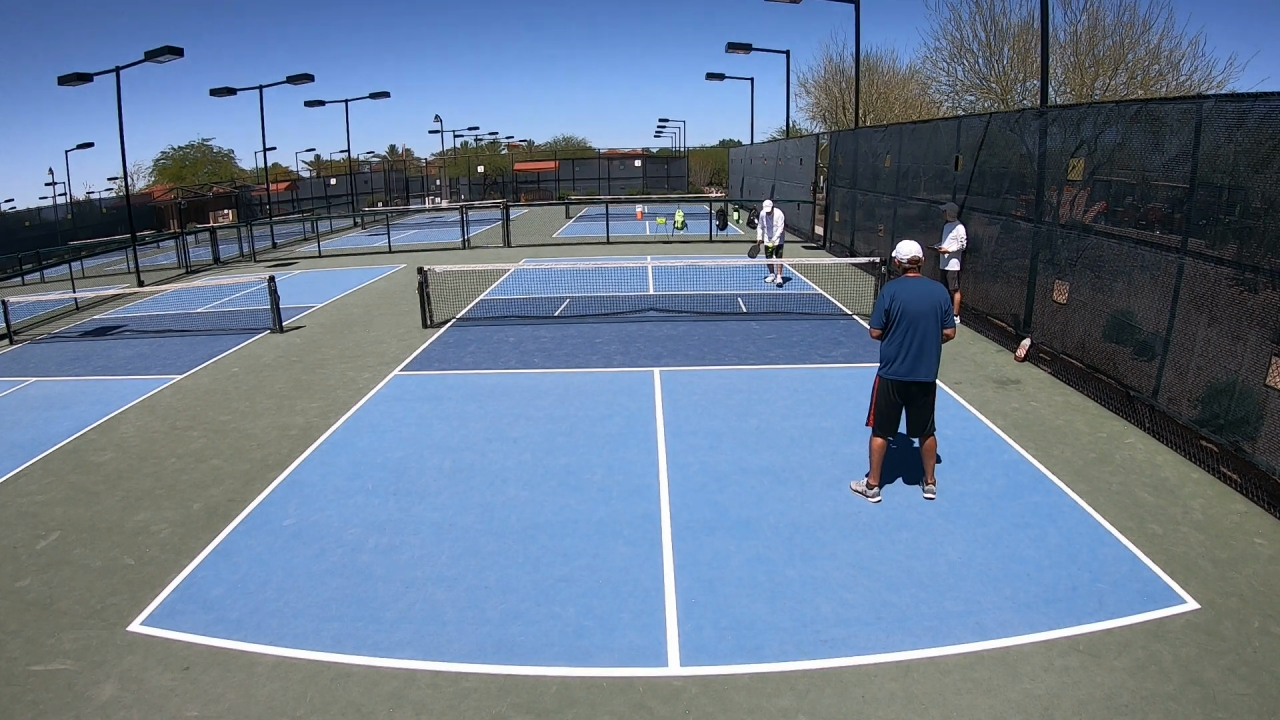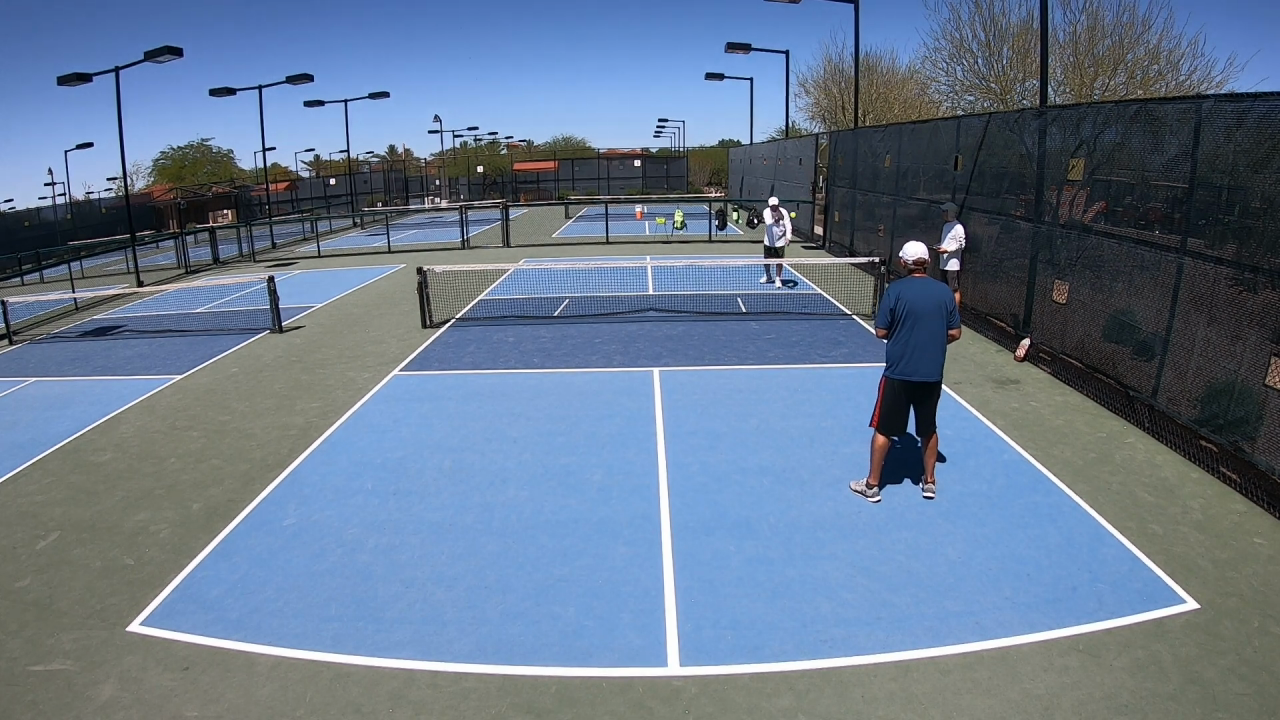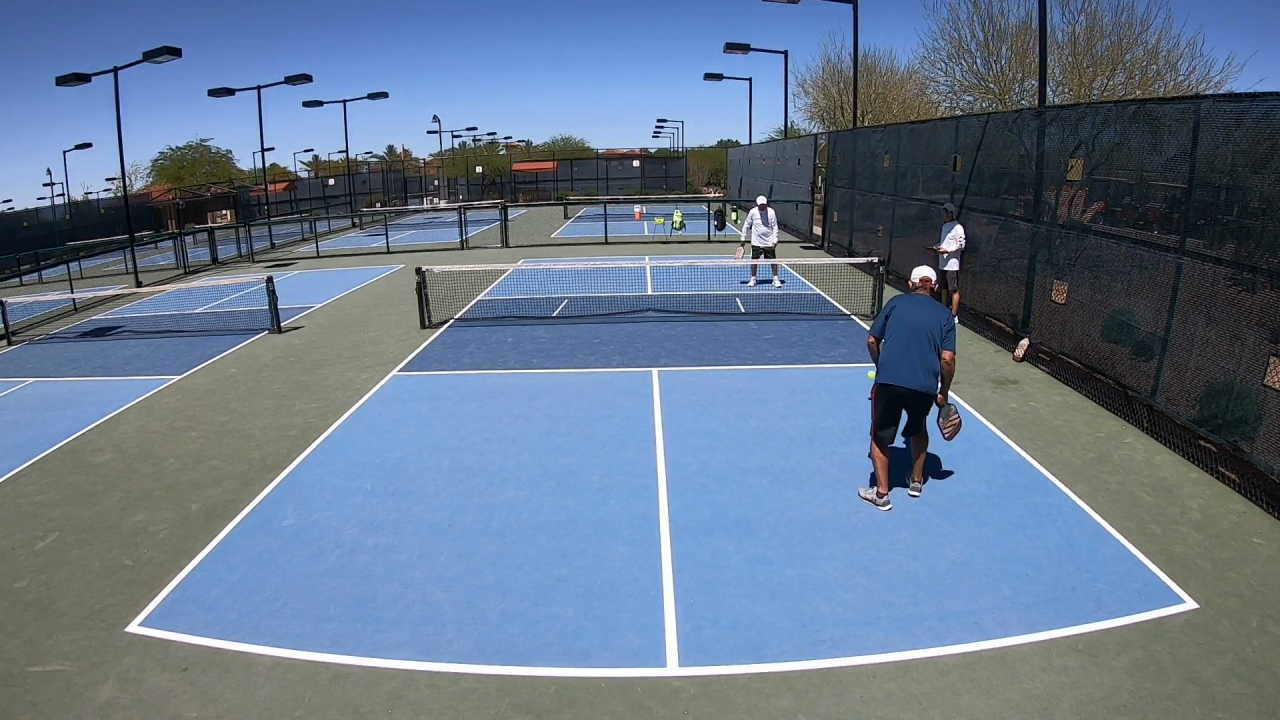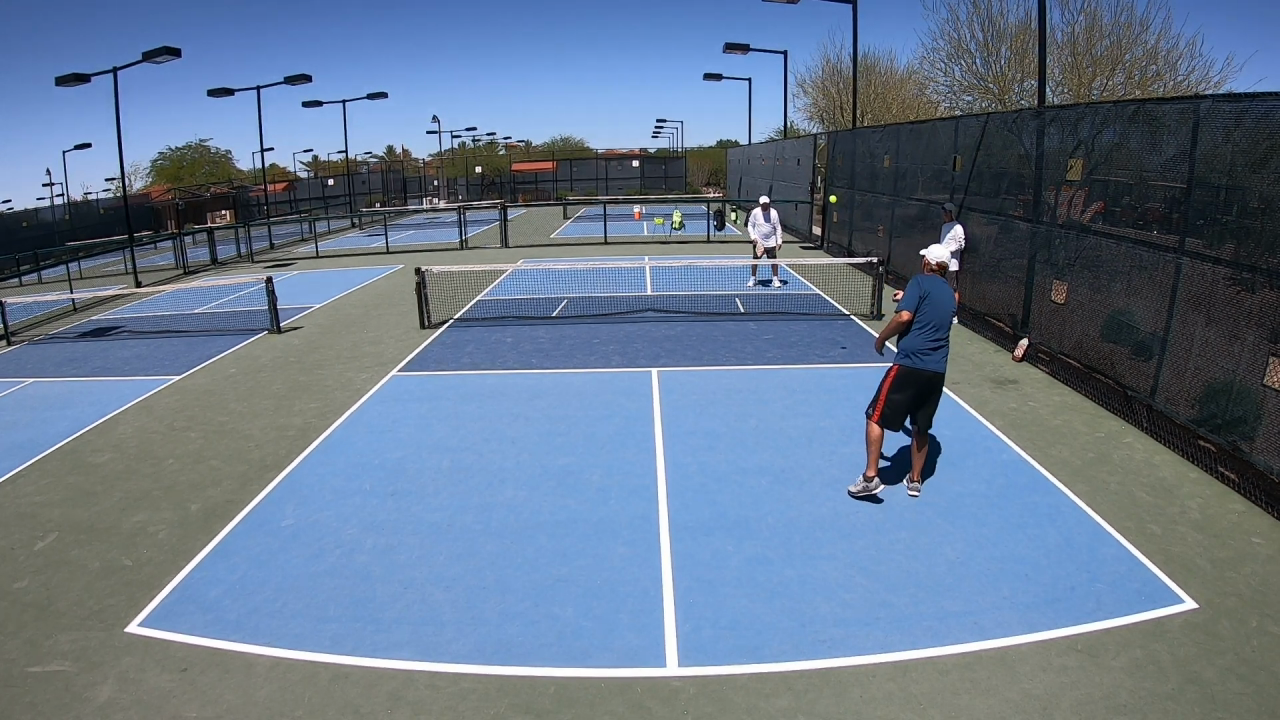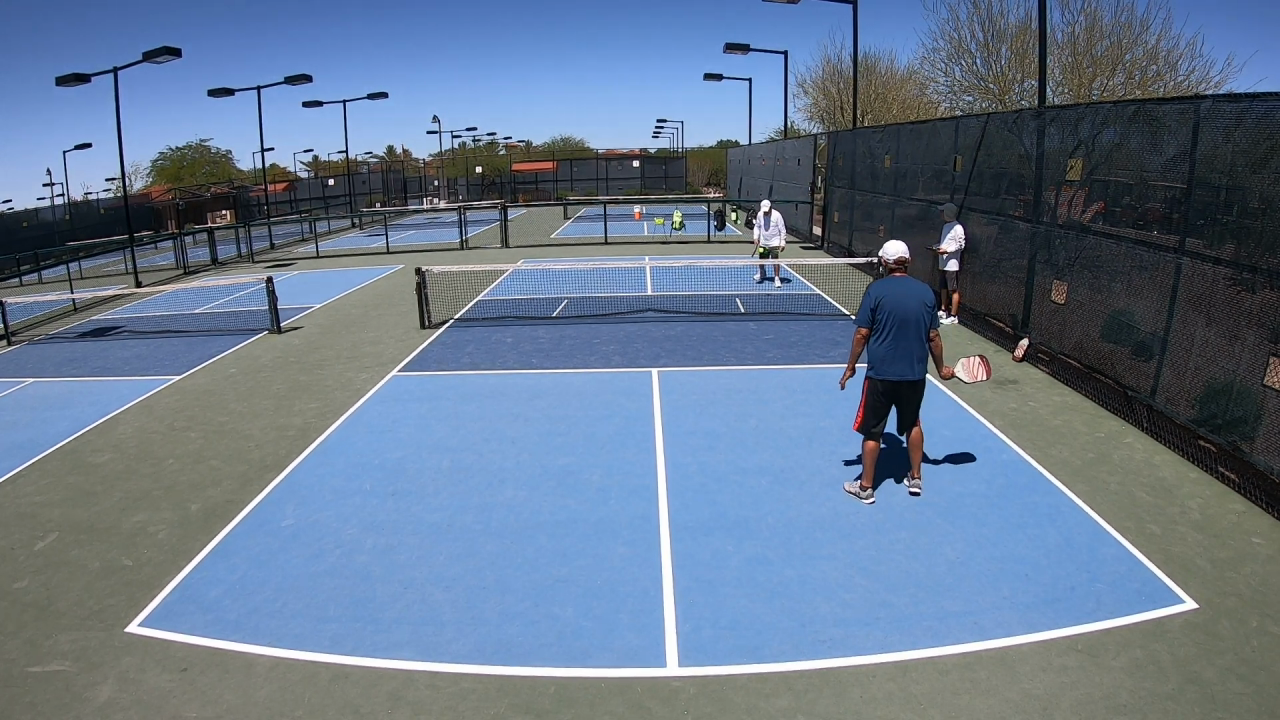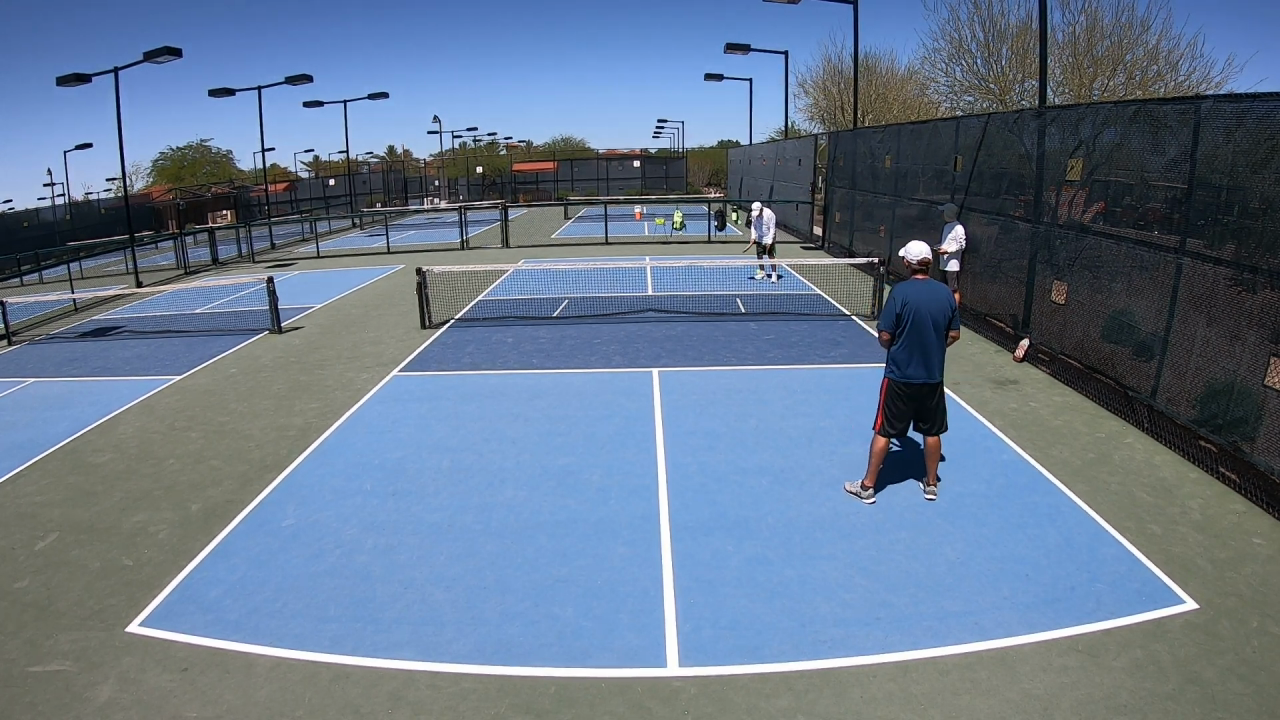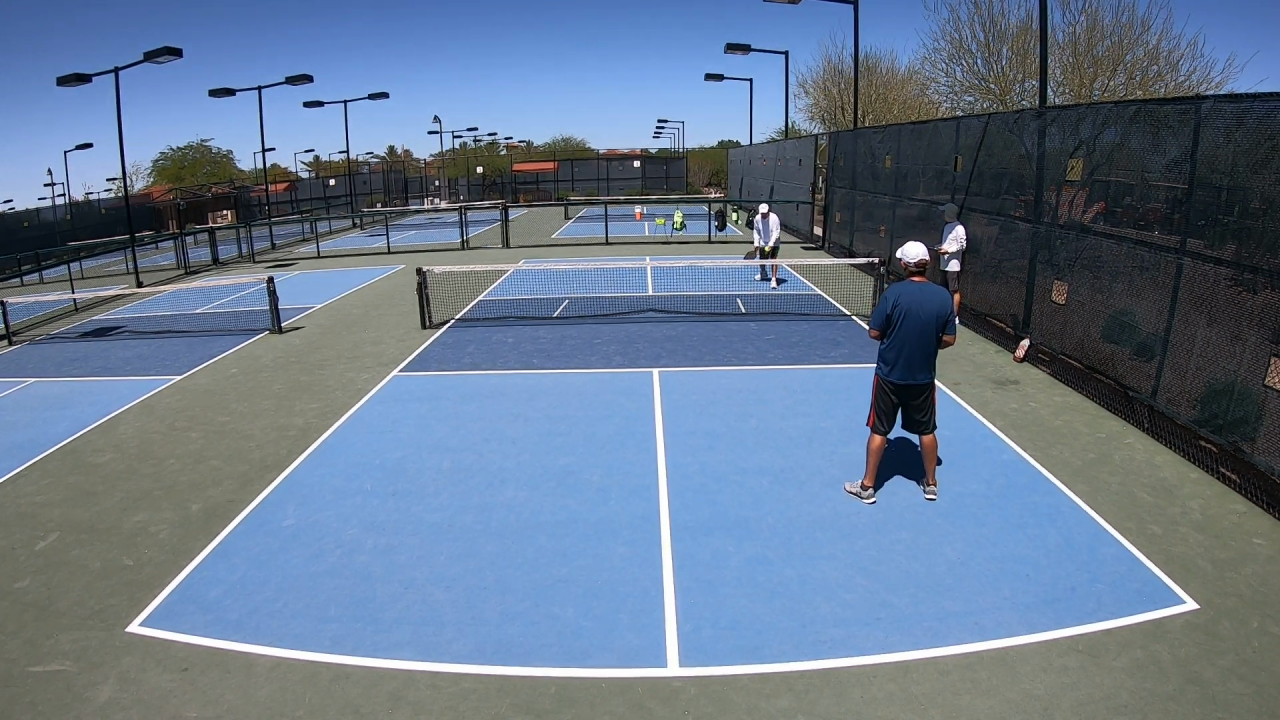
dt=0.7s
person 1, frame 1
left shoulder: (891, 290)
right shoulder: (940, 291)
left elbow: (875, 332)
right elbow: (949, 333)
left hip: (892, 374)
right hip: (926, 375)
left knee: (881, 431)
right knee: (926, 431)
left ankle: (873, 484)
right ankle: (930, 482)
person 1, frame 2
left shoulder: (896, 290)
right shoulder: (945, 292)
left elbow: (881, 332)
right elbow: (954, 334)
left hip: (898, 373)
right hip: (933, 374)
left knee: (882, 429)
right knee: (928, 429)
left ankle: (872, 484)
right ankle: (929, 481)
person 1, frame 3
left shoulder: (896, 303)
right shoulder: (944, 314)
left elbow: (872, 341)
right elbow: (947, 359)
left wrist: (881, 368)
right wrist: (944, 392)
left hip: (888, 381)
right hip: (925, 386)
left knee: (879, 437)
right knee: (918, 429)
left ankle: (882, 493)
right ankle: (916, 481)
person 1, frame 4
left shoulder: (920, 282)
right shoulder: (949, 293)
left elbow: (904, 317)
left wrist: (881, 338)
left hip: (910, 364)
right hip: (937, 370)
left knee: (876, 417)
right knee: (921, 426)
left ankle: (870, 477)
right ankle: (915, 480)
person 1, frame 5
left shoulder: (877, 289)
right shoulder: (925, 291)
left elbow: (862, 333)
right elbow: (933, 336)
left wrist: (850, 366)
right wrist: (941, 367)
left hip: (881, 373)
right hip: (915, 373)
left knee: (871, 431)
right knee: (912, 424)
left ankle: (865, 487)
right ankle: (915, 478)
person 1, frame 6
left shoulder: (901, 291)
right shoulder: (945, 293)
left elbow: (885, 337)
right elbow: (954, 334)
left wrist: (890, 345)
left hip: (900, 375)
right hip: (933, 376)
left knee: (884, 431)
right knee: (932, 431)
left ankle: (867, 486)
right ankle: (931, 484)
person 1, frame 7
left shoulder: (894, 292)
right shoulder: (943, 296)
left elbow: (874, 333)
right elbow: (948, 339)
left hip: (890, 375)
right hip: (923, 376)
left knee: (879, 430)
right knee: (926, 430)
left ankle: (868, 486)
right ankle: (930, 483)
